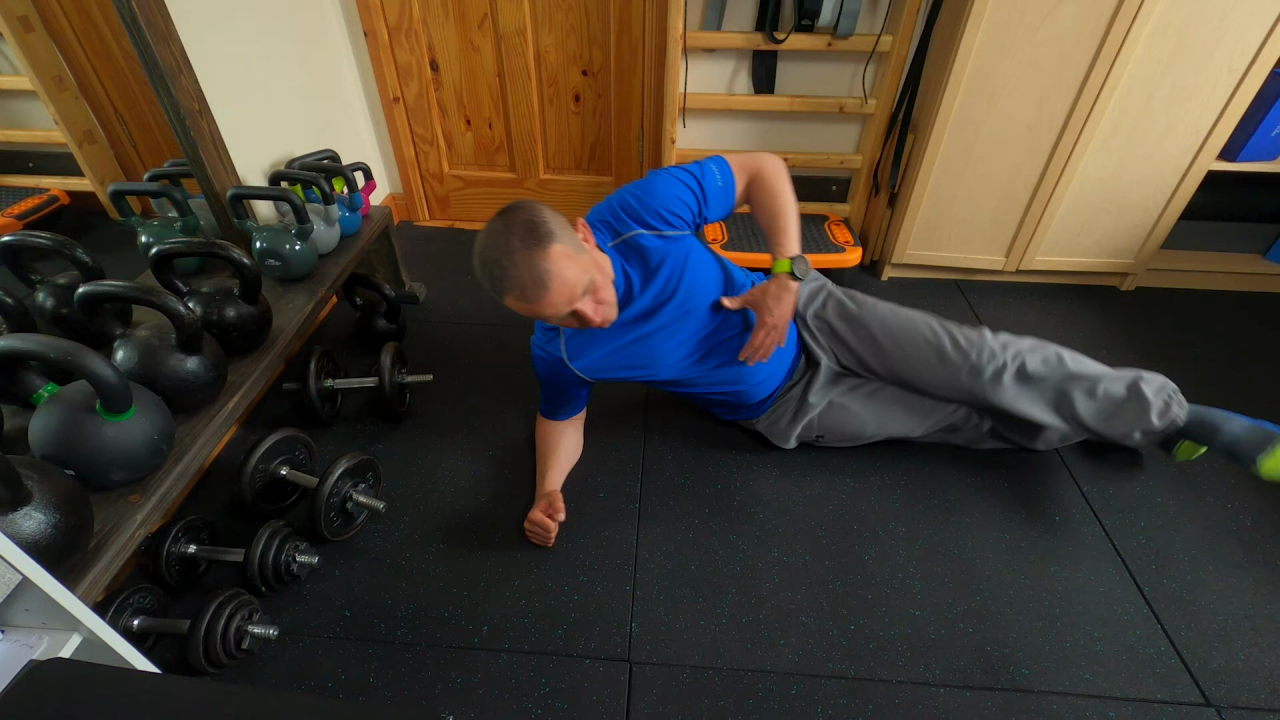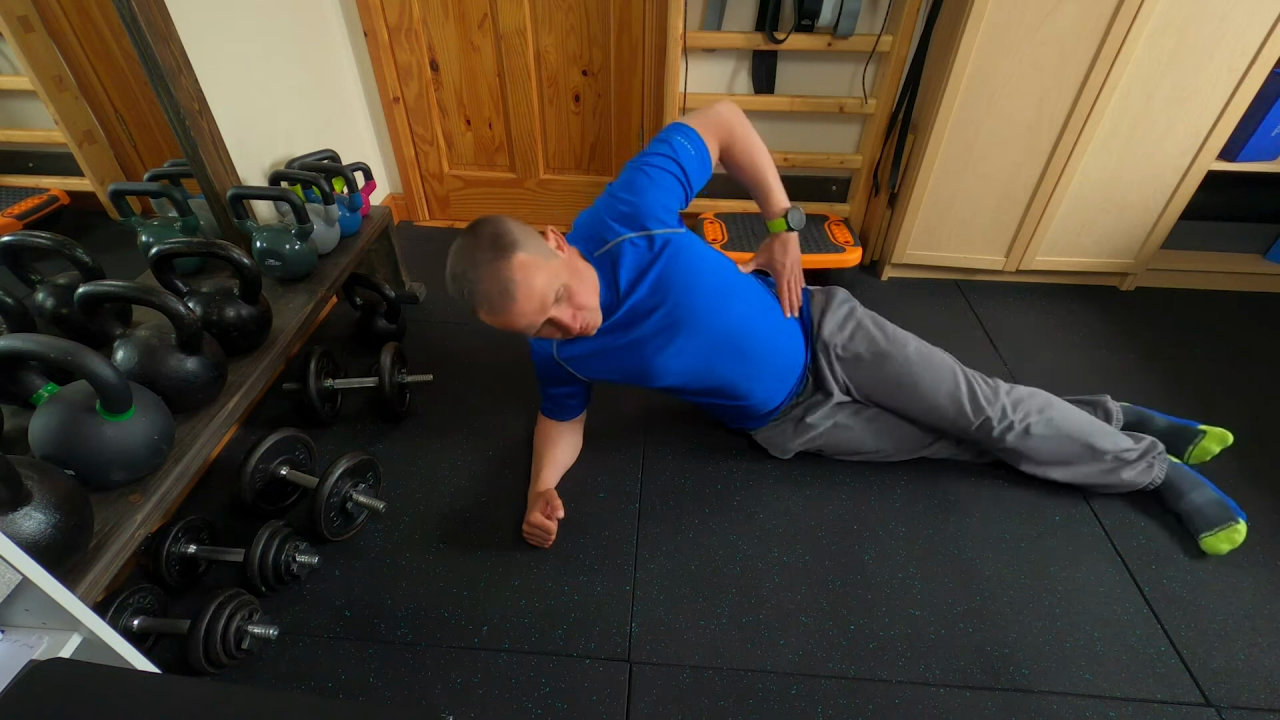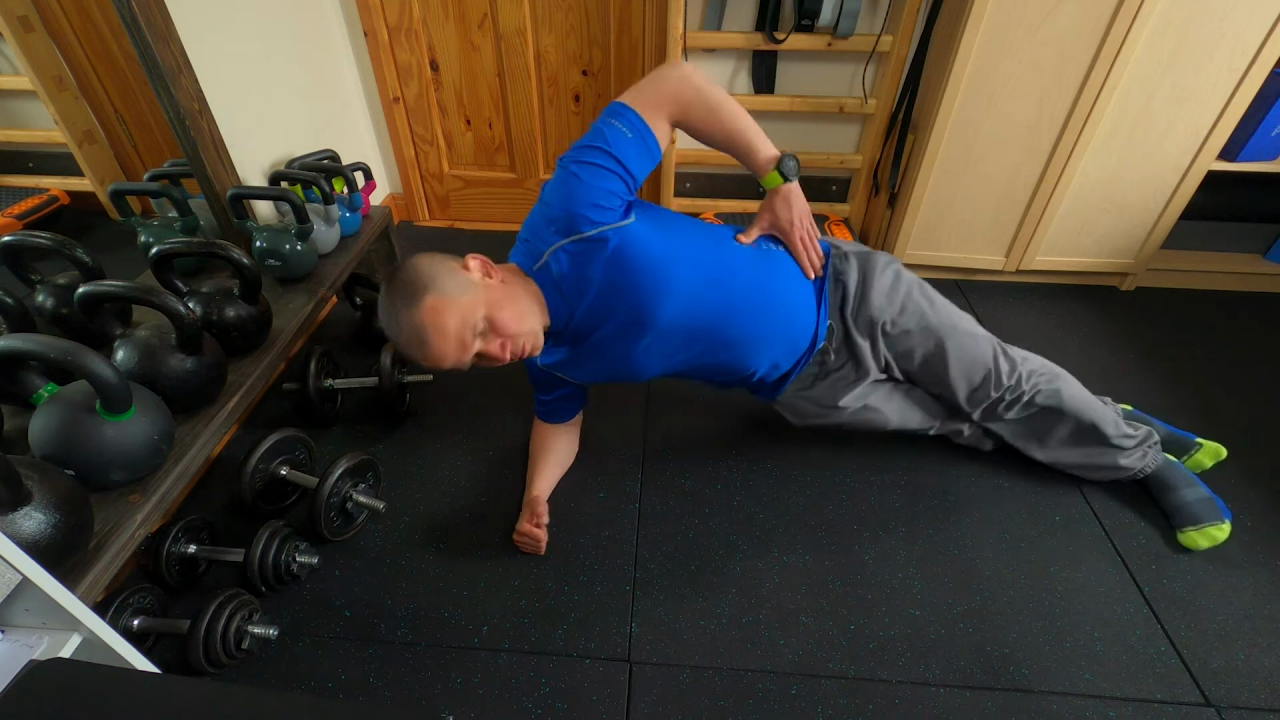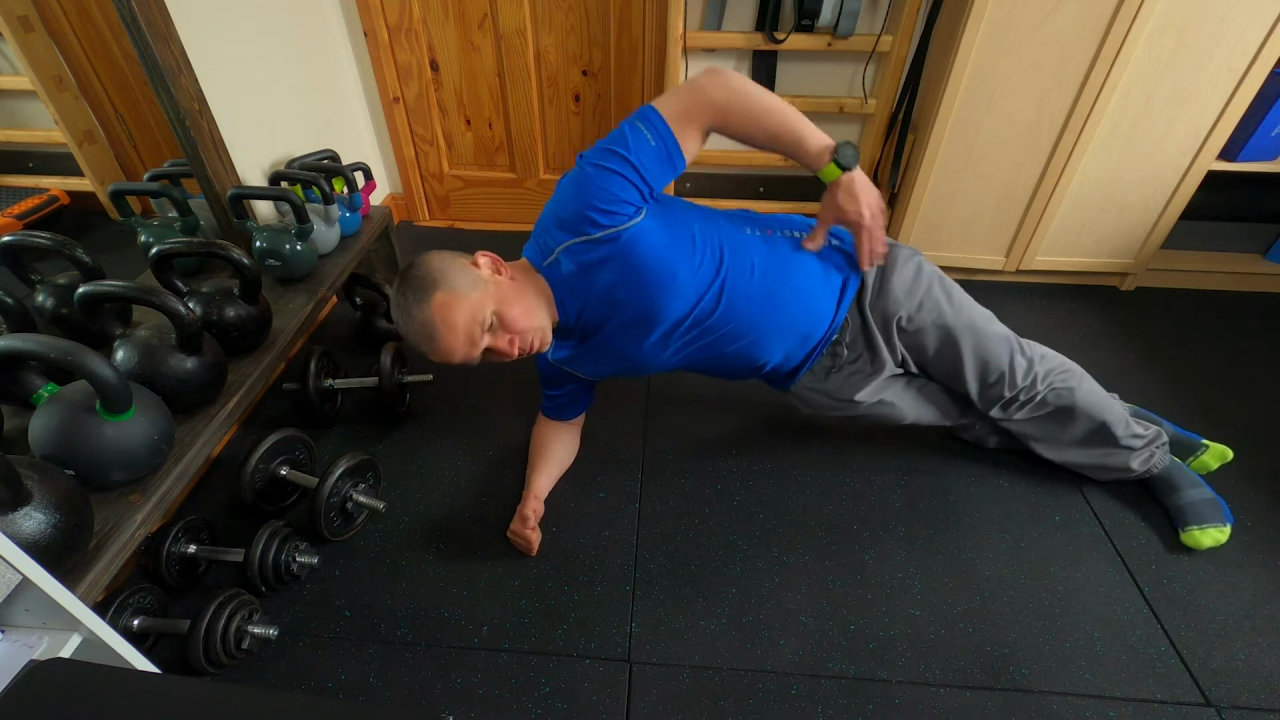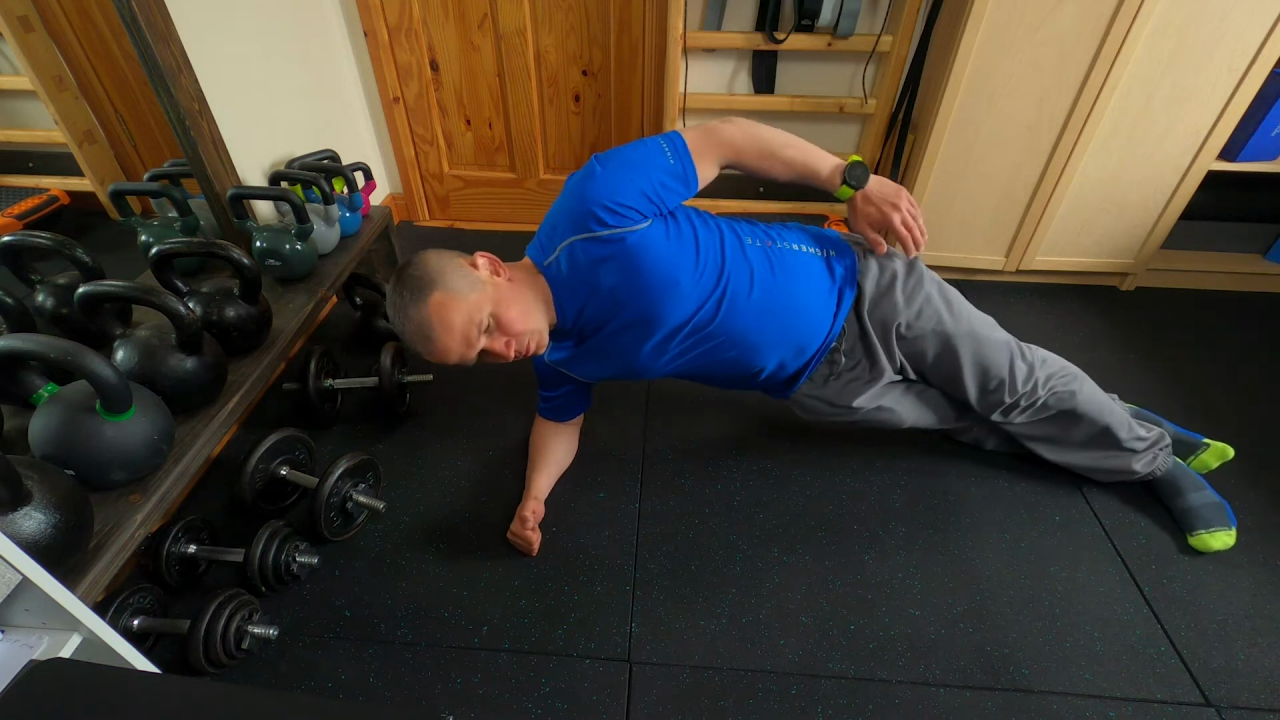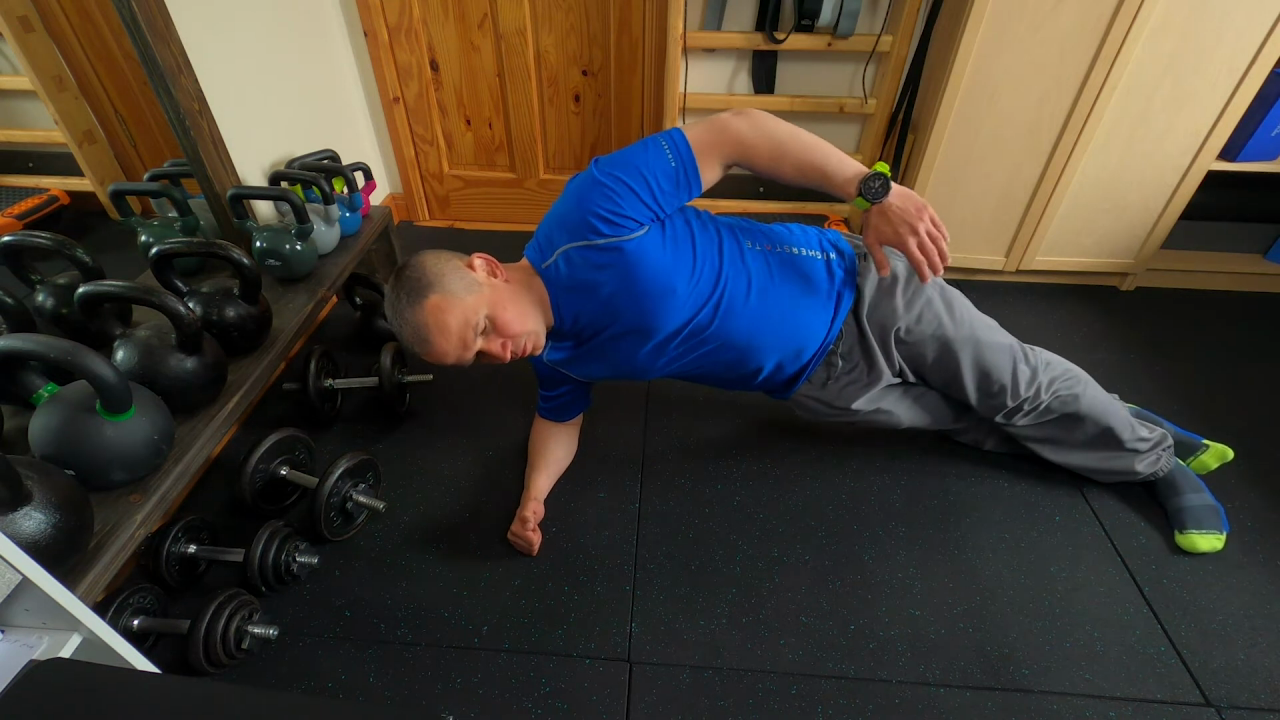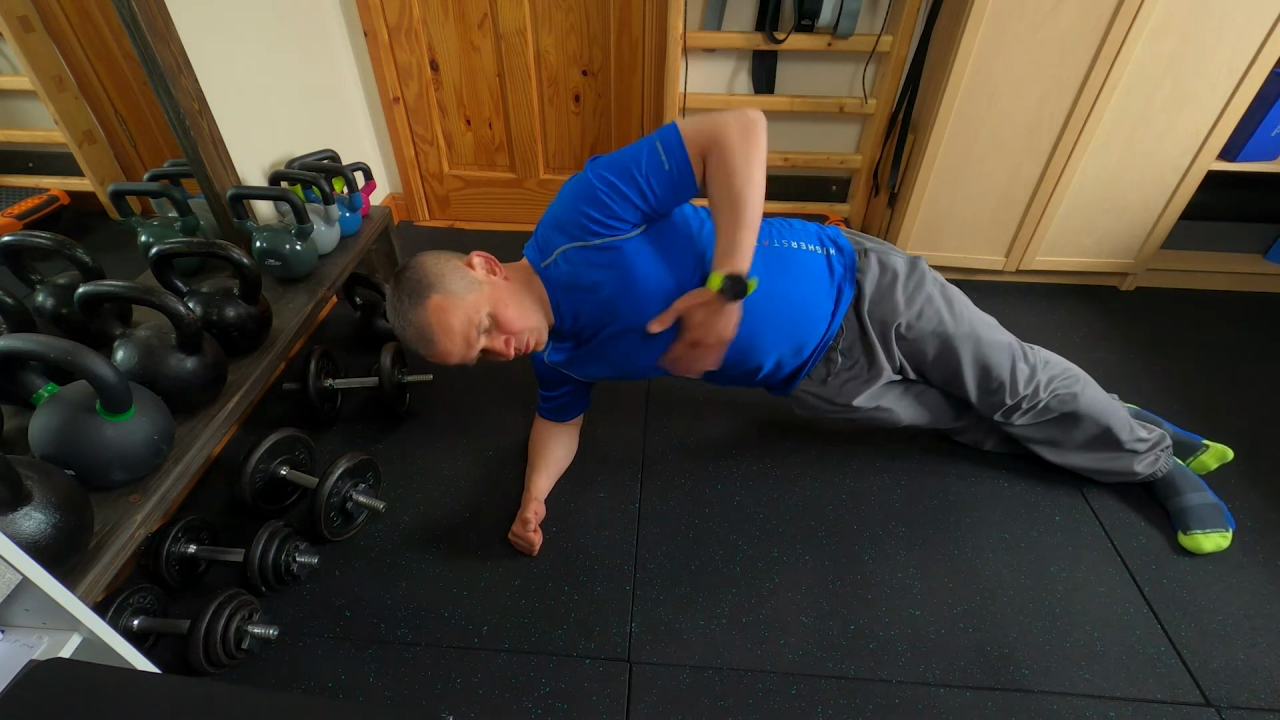
dt=0.4s
person 1, frame 1
left shoulder: (644, 208)
right shoulder: (559, 347)
left elbow: (763, 170)
right elbow: (561, 418)
left wrist: (786, 274)
right wrist: (547, 489)
left hip: (806, 319)
right hip: (785, 413)
left knee: (976, 361)
right knee: (966, 427)
left ankle: (1174, 416)
right ankle: (1105, 429)
person 1, frame 2
left shoulder: (630, 213)
right shoulder: (557, 349)
left elbow: (722, 119)
right elbow: (561, 418)
left wrist: (784, 228)
right wrist: (542, 488)
left hip: (818, 333)
right hip: (785, 423)
left knee: (986, 408)
right knee: (966, 446)
left ankle: (1148, 462)
right ankle: (1113, 426)
person 1, frame 3
left shoulder: (573, 205)
right shoulder: (552, 354)
left elbow: (674, 85)
right elbow: (558, 419)
left wrist: (780, 178)
right wrist: (536, 496)
left hip: (841, 294)
right hip: (808, 383)
left knee: (1003, 384)
right knee: (966, 426)
left ankle: (1143, 449)
right ankle: (1123, 455)
person 1, frame 4
left shoulder: (587, 205)
right shoulder: (559, 347)
left elbow: (711, 94)
right elbow: (561, 417)
left wrist: (838, 166)
right wrist: (532, 496)
left hip: (864, 285)
right hip: (823, 372)
left knee: (1013, 378)
right knee: (974, 417)
left ankle: (1151, 451)
right ankle: (1140, 461)
person 1, frame 5
left shoulder: (594, 203)
right shoulder: (556, 351)
left elbow: (720, 139)
right elbow: (559, 417)
left wrist: (855, 182)
right wrist: (533, 496)
left hip: (858, 292)
right hip: (821, 381)
left knee: (1015, 384)
right knee: (976, 425)
left ankle: (1153, 448)
right ankle: (1134, 452)
person 1, frame 6
left shoulder: (591, 211)
right shoulder: (556, 351)
left elbow: (731, 133)
right elbow: (559, 417)
left wrist: (872, 190)
right wrist: (533, 496)
left hip: (856, 294)
right hip: (818, 382)
left knee: (1017, 386)
right knee: (974, 425)
left ankle: (1151, 449)
right ankle: (1129, 446)
person 1, frame 7
left shoulder: (588, 211)
right shoulder: (557, 349)
left elbow: (738, 128)
right elbow: (559, 418)
left wrist: (727, 288)
right wrist: (534, 495)
left hip: (857, 292)
right hip: (820, 379)
left knee: (1017, 385)
right knee: (973, 423)
left ankle: (1152, 449)
right ankle: (1123, 446)
